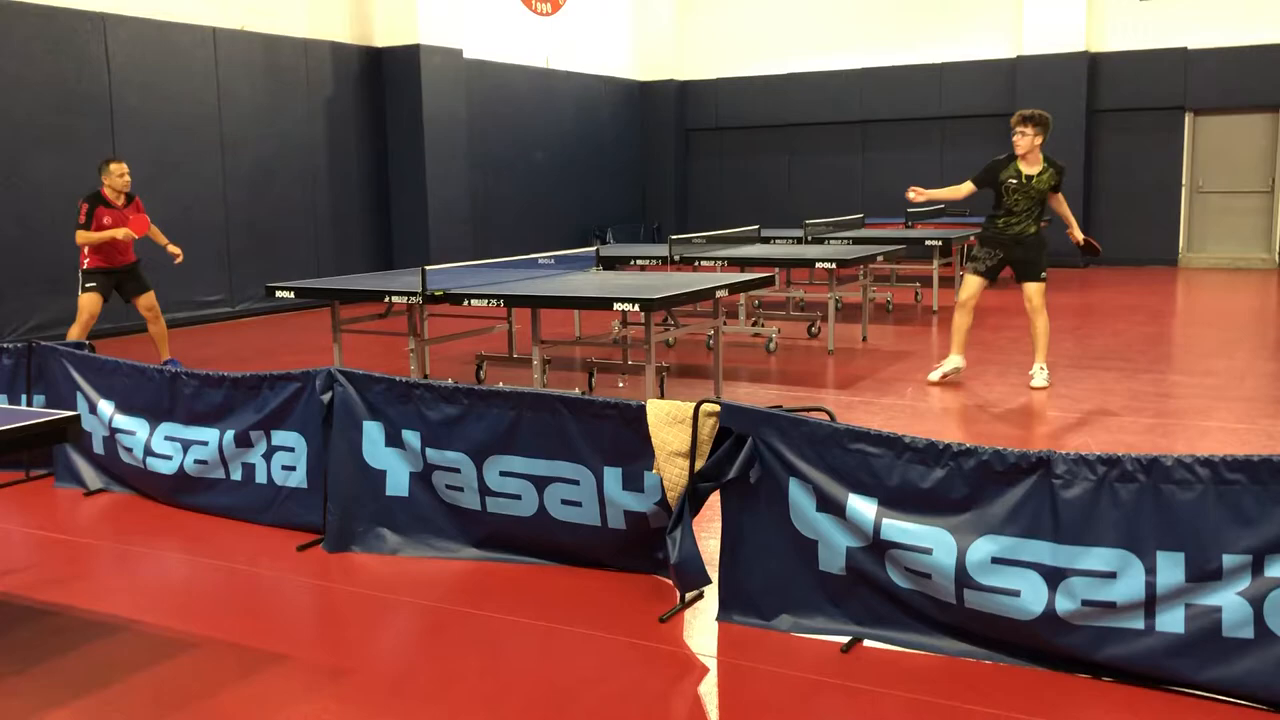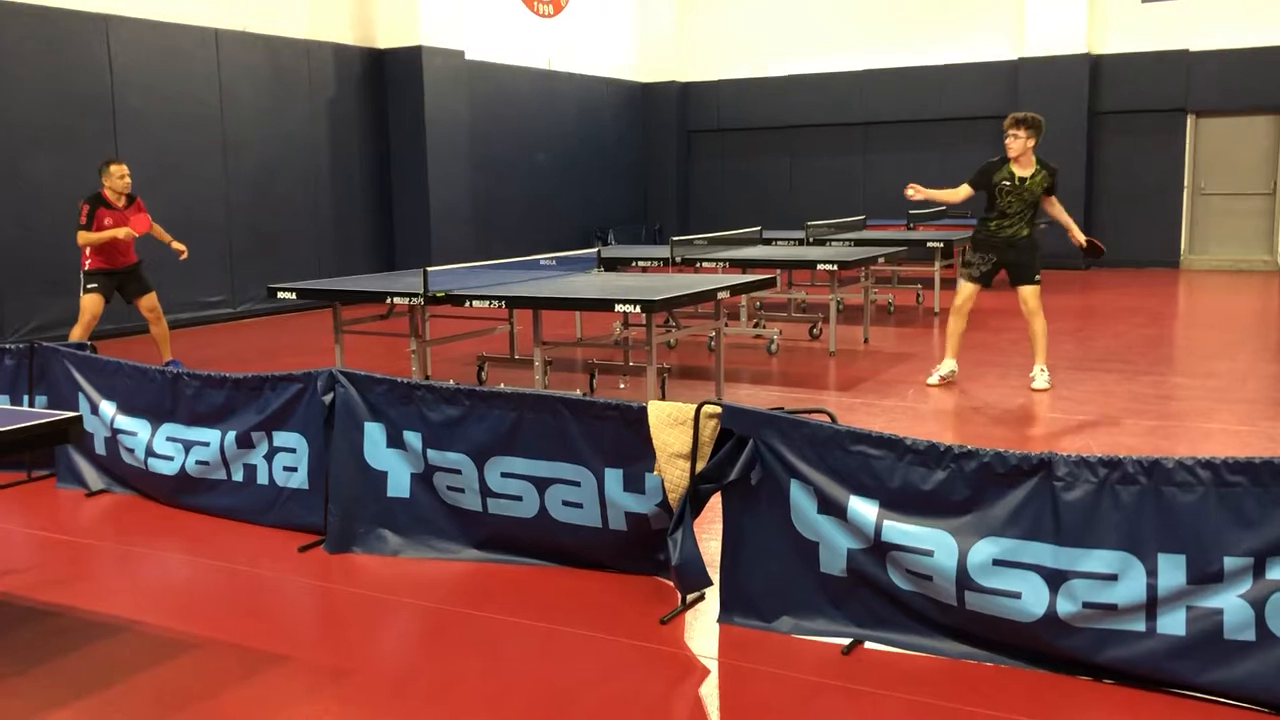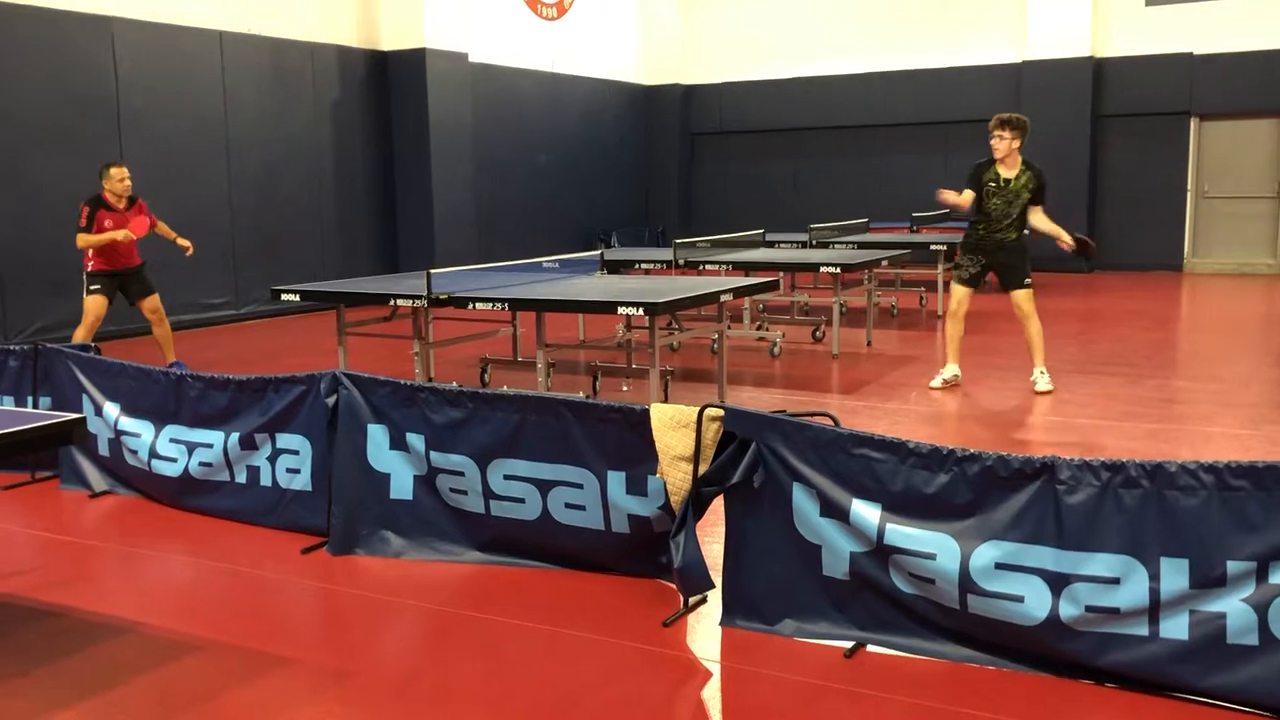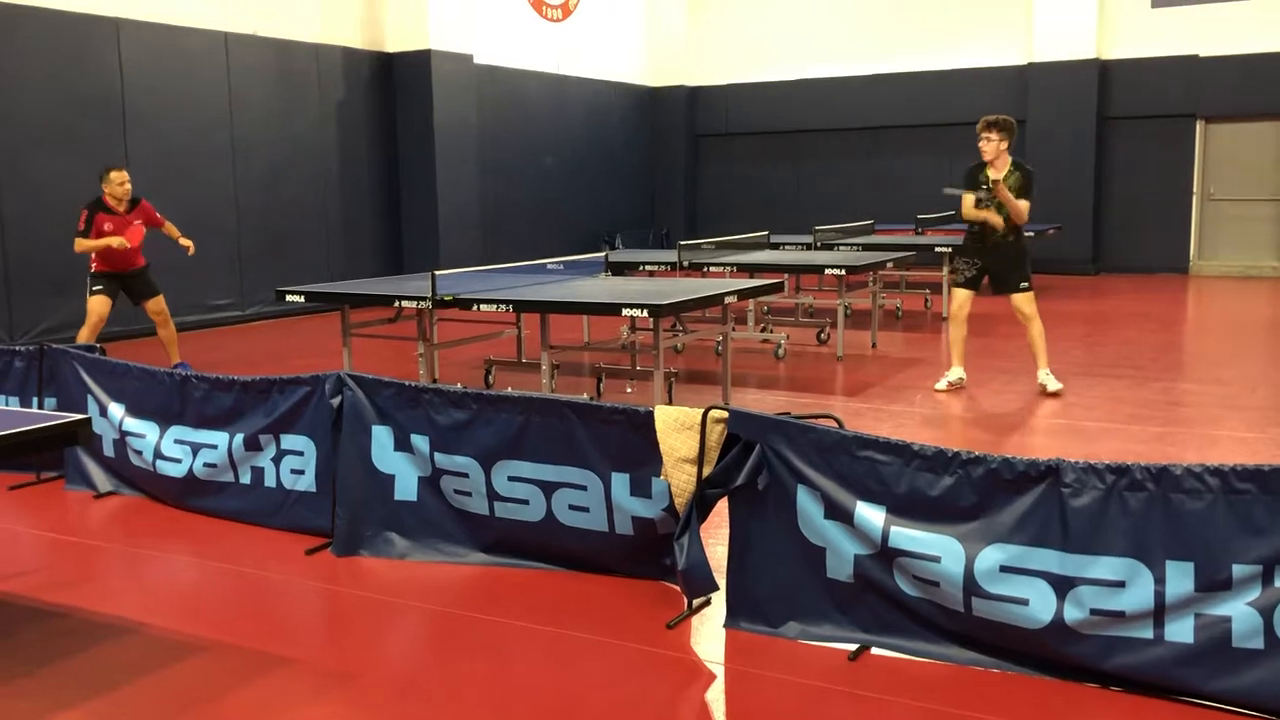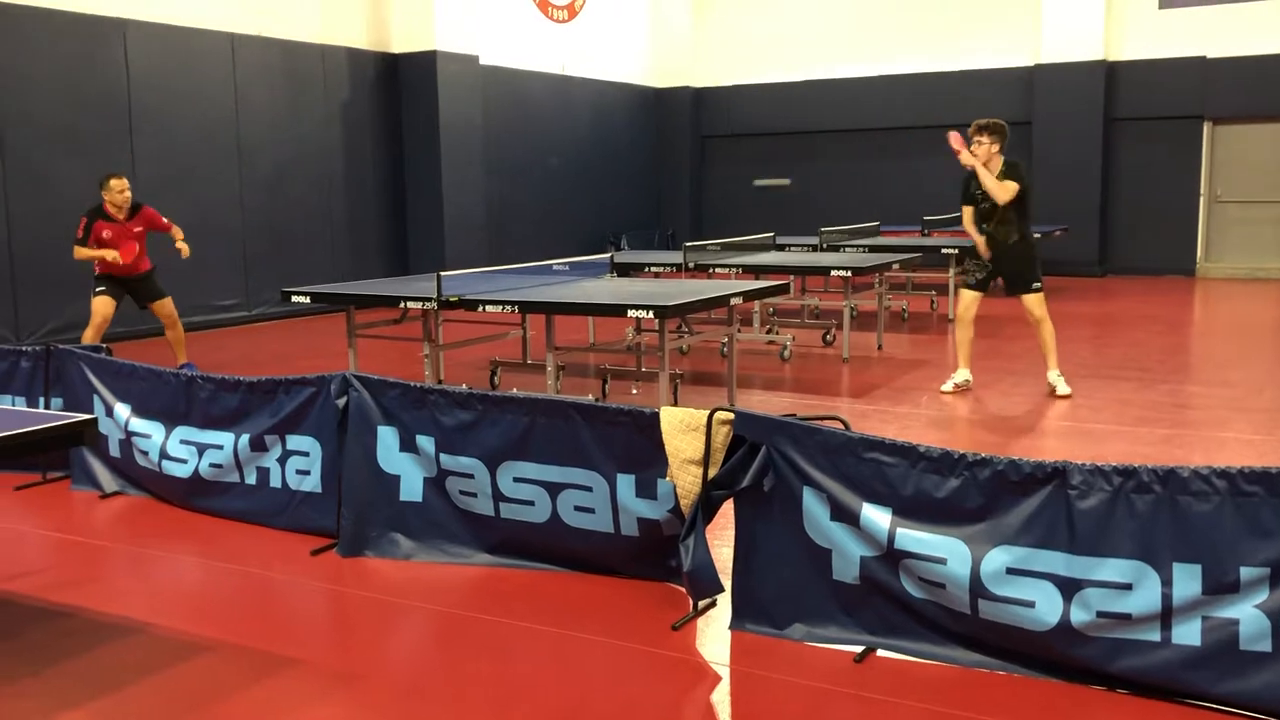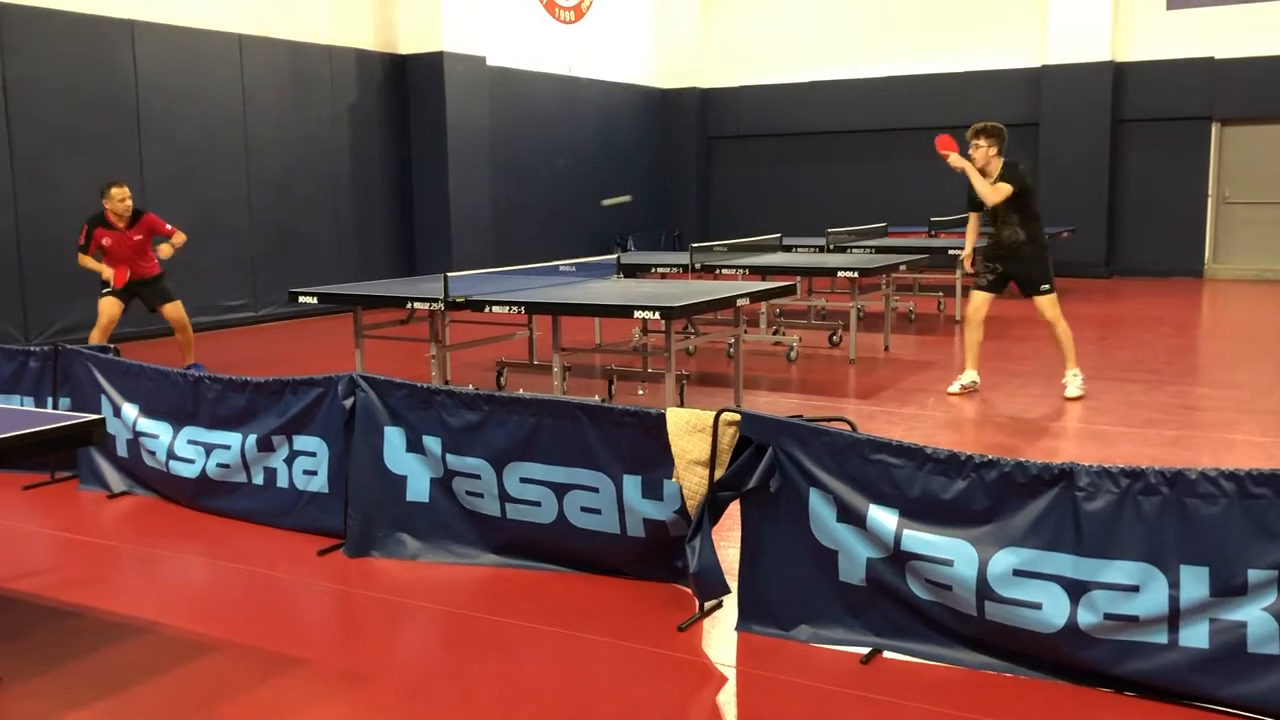
dt=0.1s
person 1, frame 1
left shoulder: (1053, 170)
right shoulder: (1000, 166)
right elbow: (961, 190)
left wrist: (1072, 224)
right wrist: (927, 194)
left hip: (1029, 242)
right hip: (994, 239)
left knee: (1035, 304)
right knee: (965, 299)
left ankle: (1040, 367)
right ankle: (954, 360)
person 1, frame 2
left shoulder: (1047, 173)
right shoulder: (994, 168)
right elbow: (960, 194)
left wrist: (1072, 228)
right wrist: (926, 193)
left hip: (1022, 245)
right hip: (986, 242)
left knee: (1032, 307)
right knee: (961, 304)
left ankle: (1040, 369)
right ankle: (949, 364)
person 1, frame 3
left shoulder: (1033, 176)
right shoulder: (981, 170)
left elbow: (1035, 216)
right elbow: (966, 204)
left wrist: (1059, 233)
right wrist: (953, 200)
left hip: (1011, 248)
right hip: (976, 245)
left knee: (1025, 310)
right knee: (955, 308)
left ankle: (1039, 372)
right ankle: (951, 370)
person 1, frame 4
left shoulder: (1024, 174)
right shoulder: (974, 172)
left elbow: (1022, 217)
right elbow: (966, 212)
left wrist: (1005, 197)
right wrist: (988, 215)
left hip: (1009, 250)
right hip: (974, 248)
left knee: (1027, 312)
right knee: (957, 311)
left ankle: (1043, 373)
right ankle: (956, 372)
person 1, frame 5
left shoulder: (1014, 171)
right shoulder: (971, 179)
left elbow: (1001, 197)
right elbow: (968, 215)
left wrist: (977, 164)
right wrist: (976, 237)
left hip: (1017, 250)
right hip: (984, 251)
left knee: (1037, 314)
right knee: (964, 311)
left ankle: (1054, 373)
right ankle: (963, 374)
person 1, frame 6
left shoulder: (1014, 171)
right shoulder: (976, 181)
left elbow: (992, 199)
right elbow: (974, 218)
left wrist: (967, 167)
right wrist: (968, 247)
left hip: (1029, 251)
right hip: (995, 252)
left knee: (1051, 315)
right knee: (973, 313)
left ankle: (1072, 373)
right ankle: (970, 375)
person 2, frame 1
left shoulder: (133, 201)
right shoulder: (91, 203)
left elbow: (147, 226)
right elbow: (80, 239)
left wrist: (167, 245)
right wrist: (114, 232)
left hip: (127, 266)
right hip: (96, 268)
left knee: (153, 312)
right knee: (86, 317)
left ankle: (167, 361)
person 2, frame 2
left shoulder: (134, 202)
right shoulder: (92, 204)
left elbow: (150, 225)
right elbow: (82, 239)
left wrist: (172, 242)
right wrist: (115, 232)
left hip: (129, 267)
right hip: (98, 270)
left knee: (155, 313)
right knee: (88, 318)
left ankle: (169, 361)
person 2, frame 3
left shoulder: (136, 203)
right shoulder: (93, 207)
left elbow: (155, 225)
right elbow: (81, 242)
left wrist: (177, 238)
right wrist: (113, 234)
left hip: (132, 268)
right hip: (100, 271)
left knee: (157, 314)
right knee: (91, 319)
left ankle: (172, 363)
person 2, frame 4
left shoulder: (139, 205)
right shoulder: (92, 210)
left elbow: (163, 224)
right elbow: (79, 246)
left wrist: (180, 238)
right wrist: (109, 240)
left hip: (136, 269)
right hip: (104, 272)
left knee: (162, 315)
right knee: (95, 319)
left ankle: (177, 364)
person 2, frame 5
left shoulder: (142, 211)
right shoulder: (92, 218)
left elbow: (173, 228)
right elbow: (78, 252)
left wrist: (180, 241)
right wrist: (104, 253)
left hip: (142, 274)
right hip: (111, 276)
left knee: (171, 318)
right knee: (99, 321)
left ankle: (183, 364)
person 2, frame 6
left shoulder: (144, 218)
right shoulder: (94, 225)
left elbow: (179, 235)
right elbow: (83, 257)
left wrist: (171, 246)
right wrist: (103, 268)
left hip: (151, 277)
left knee: (181, 322)
right knee: (105, 322)
left ankle: (190, 365)
